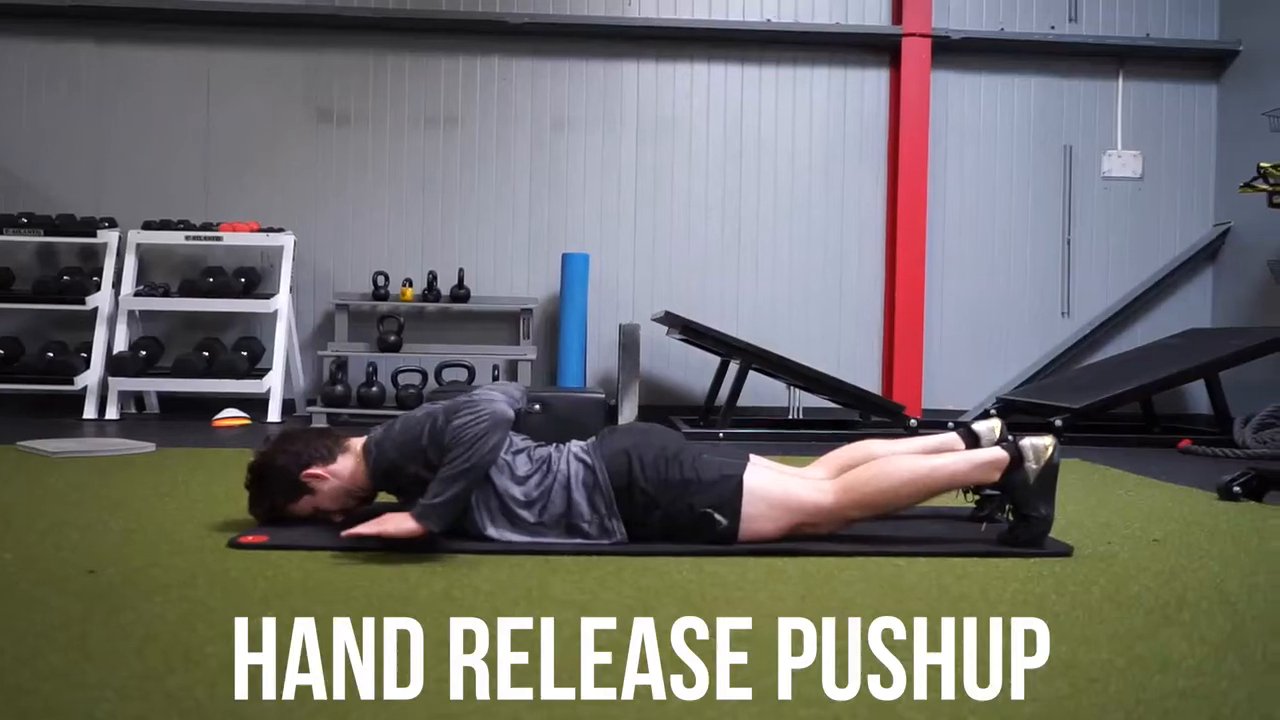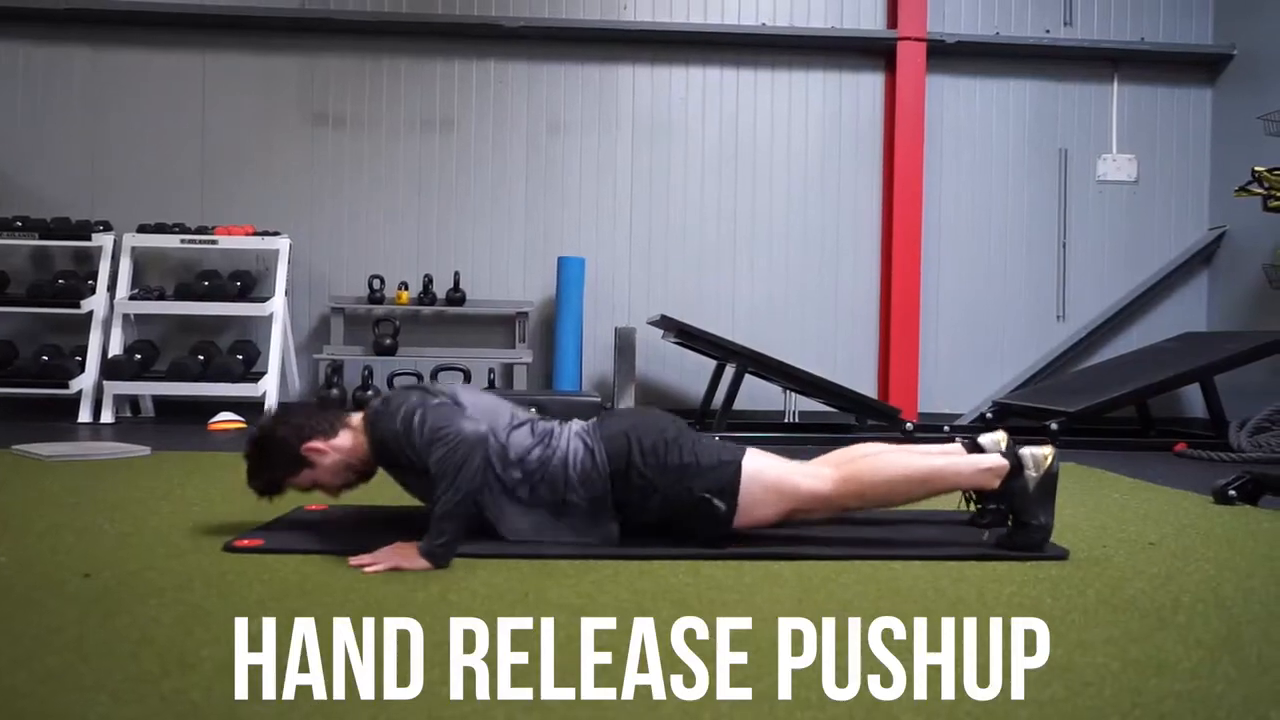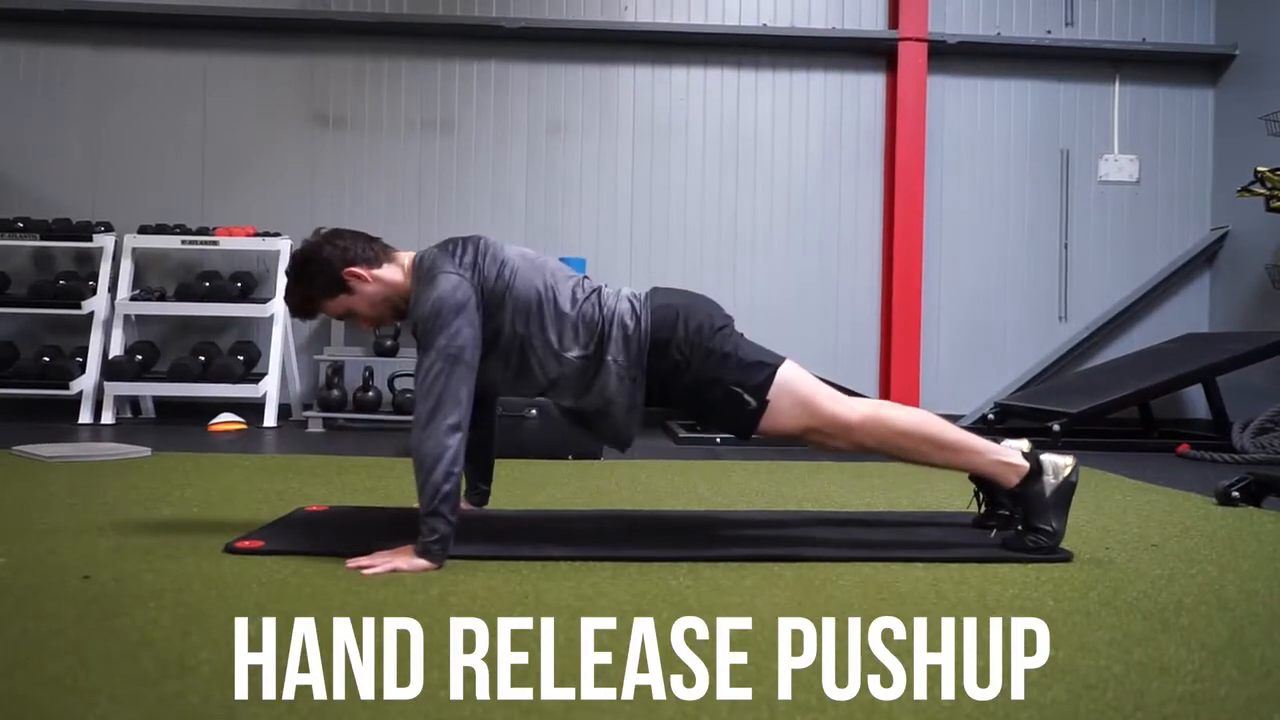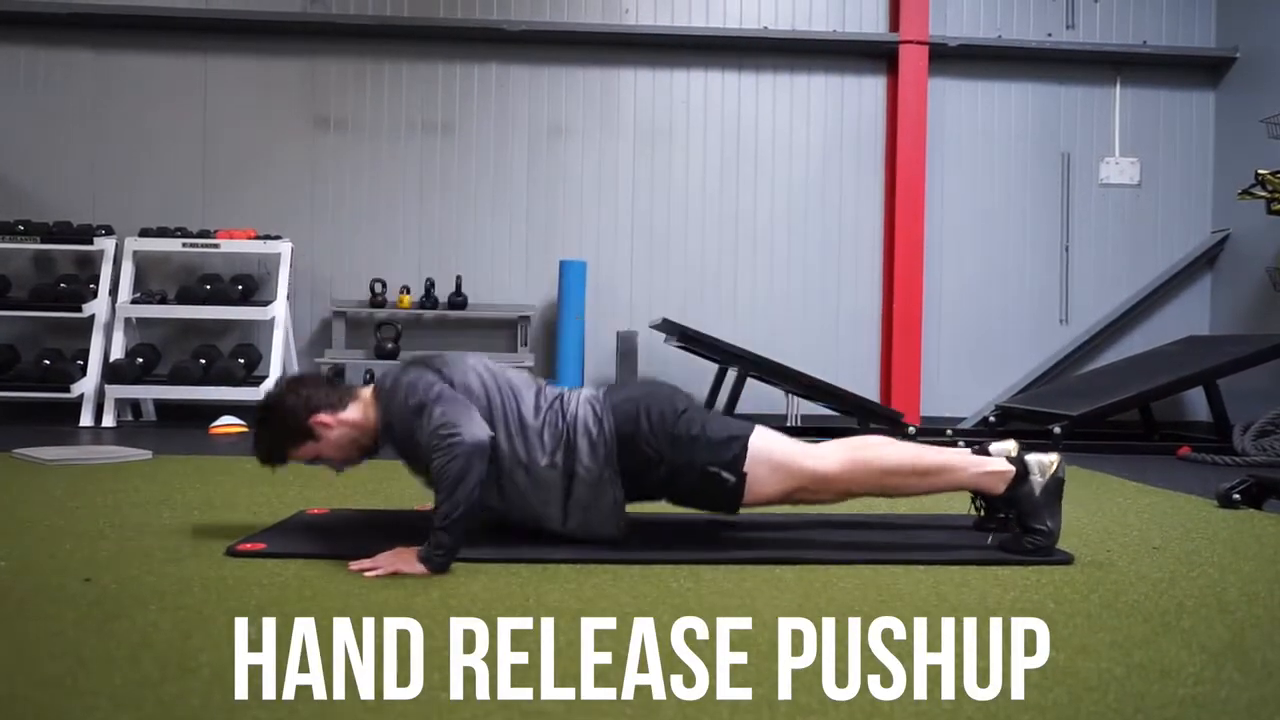
dt=0.7s
person 1, frame 1
left shoulder: (394, 449)
right shoulder: (408, 447)
left elbow: (490, 410)
right elbow: (506, 391)
left wrist: (425, 514)
left hip: (632, 488)
right hip: (621, 467)
left knee: (824, 503)
right knee: (812, 481)
left ankle: (1007, 461)
right ankle: (969, 441)
person 1, frame 2
left shoulder: (392, 419)
right shoulder: (410, 413)
left elbow: (467, 441)
left wrist: (433, 548)
right wrist: (451, 514)
left hip: (627, 472)
right hip: (619, 451)
left knee: (820, 488)
right knee: (815, 478)
left ankle: (1004, 468)
right ankle: (975, 450)
person 1, frame 3
left shoulder: (440, 289)
right shoulder: (448, 279)
left elbow: (438, 415)
right elbow: (474, 394)
left wrist: (430, 543)
right wrist: (472, 494)
left hip: (668, 344)
right hip: (656, 343)
left knee: (837, 418)
right knee: (832, 426)
left ankle: (1024, 472)
right ankle: (1001, 463)
person 1, frame 4
left shoulder: (402, 393)
right shoulder: (417, 383)
left elbow: (471, 444)
left wrist: (433, 552)
right wrist: (455, 517)
left hip: (631, 440)
right hip: (624, 424)
left knee: (818, 473)
right knee: (815, 475)
left ankle: (1011, 474)
right ankle: (989, 455)
